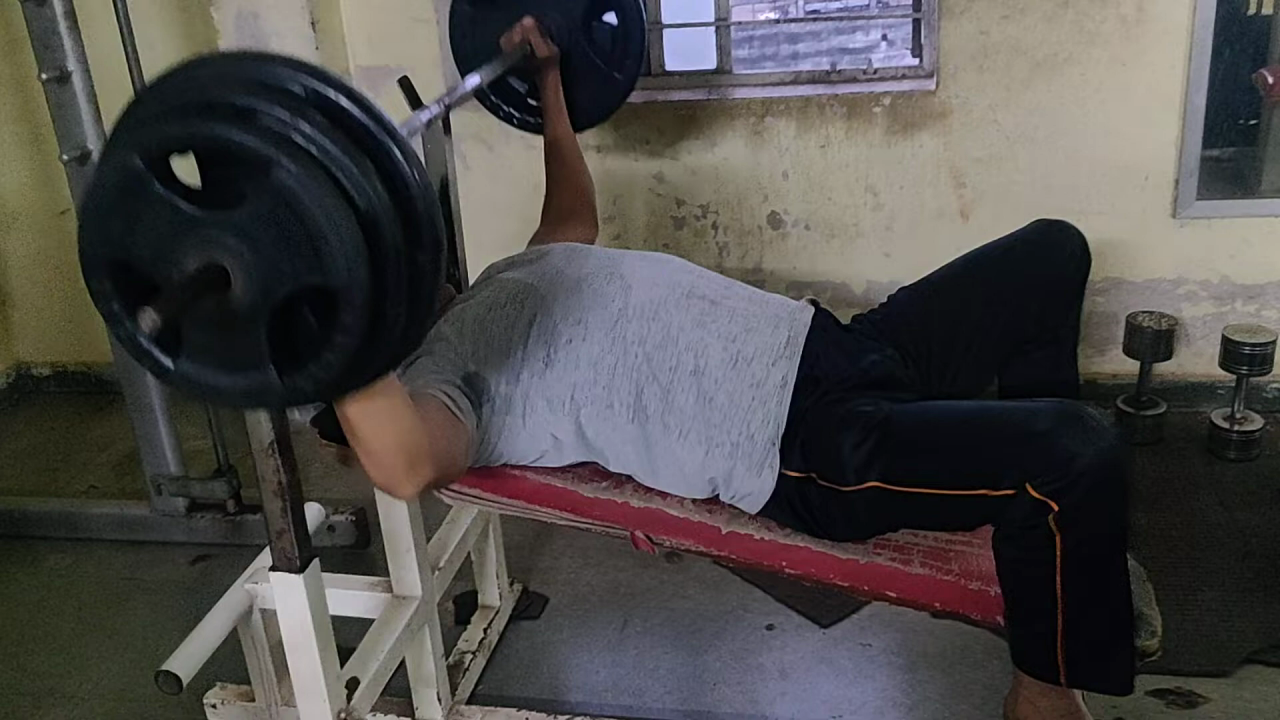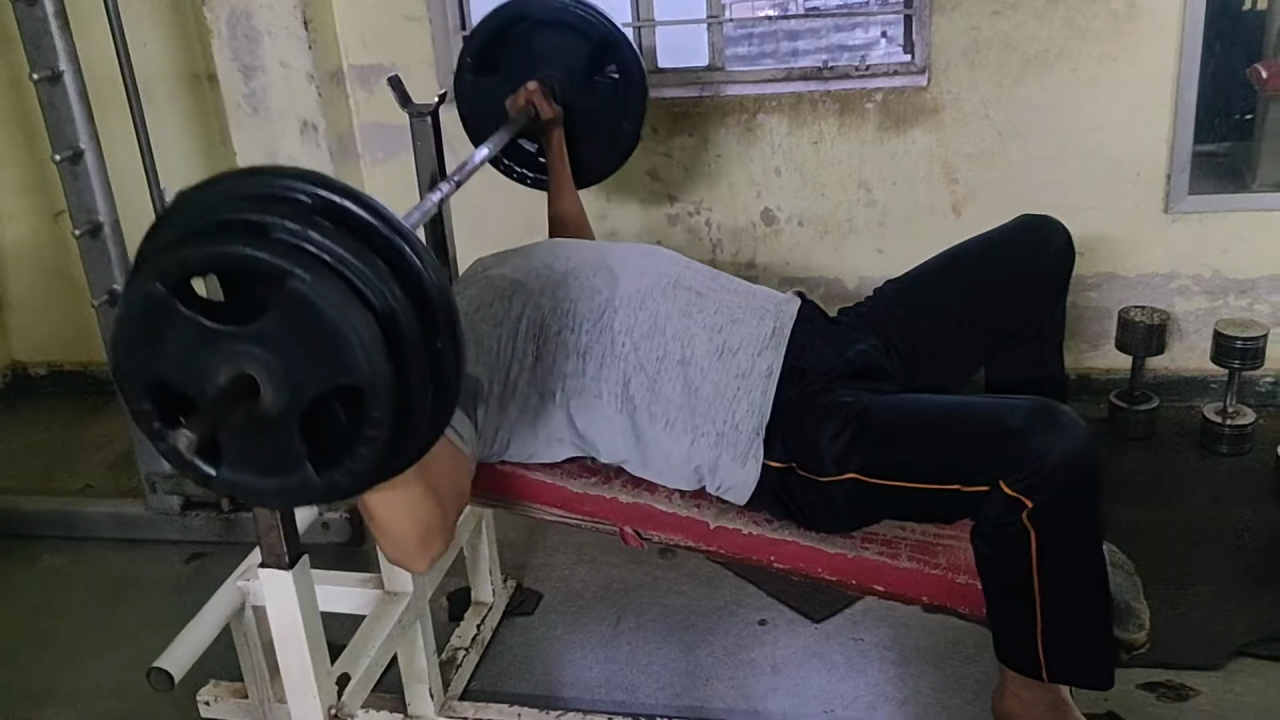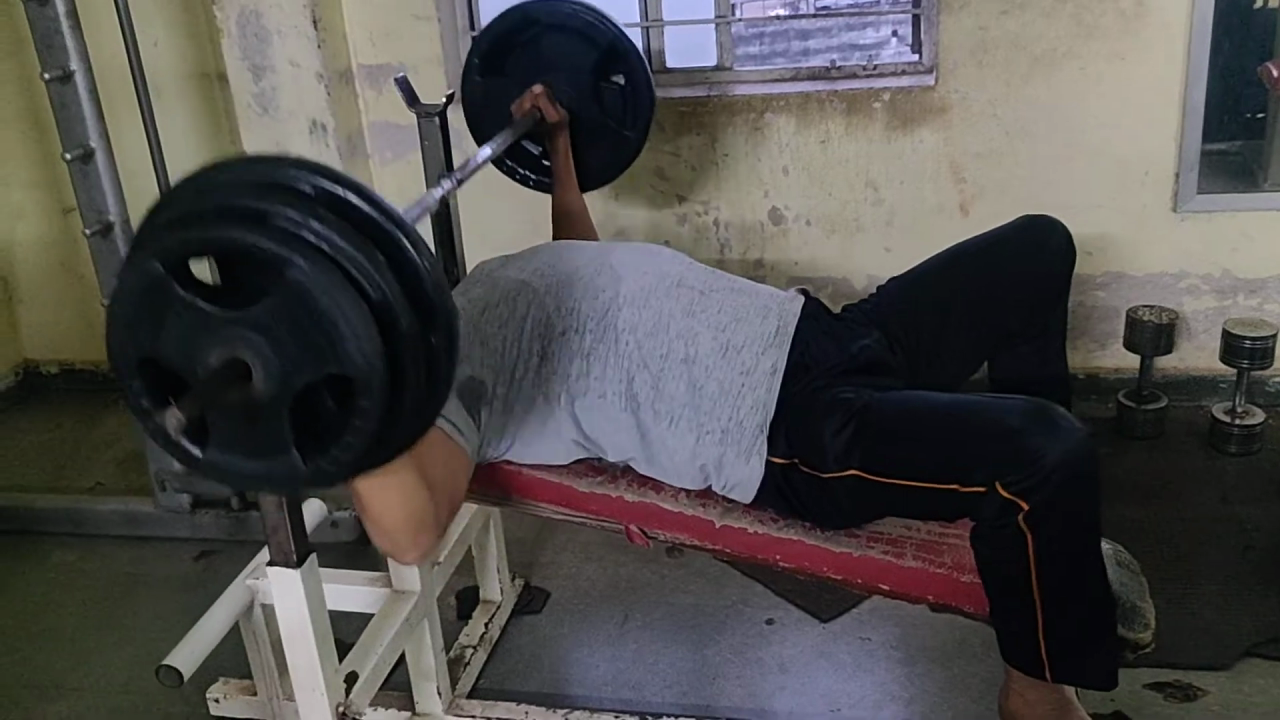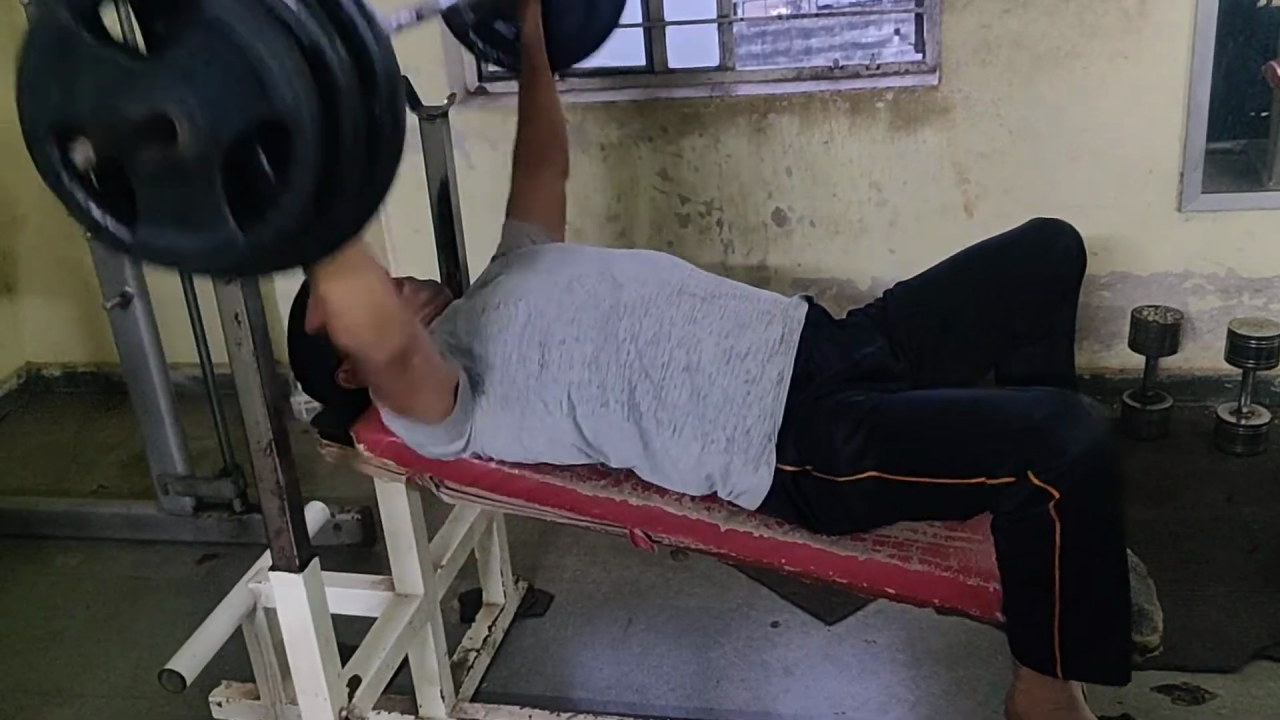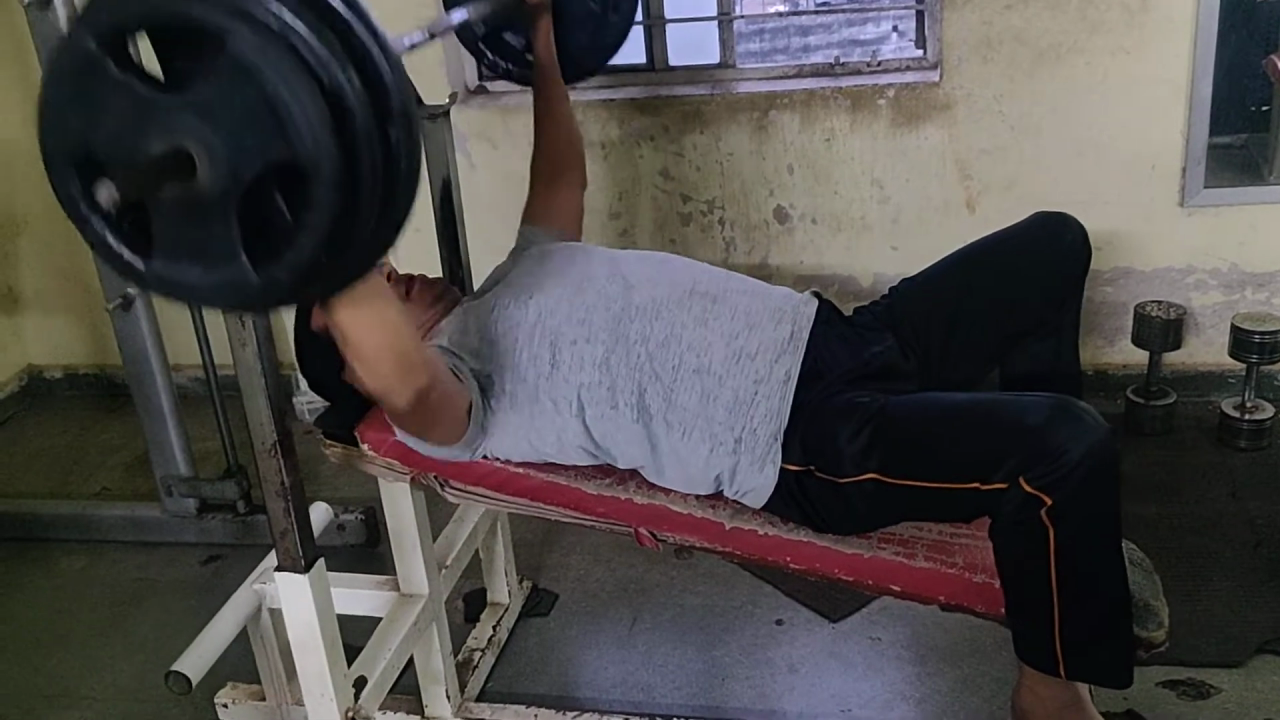
dt=0.5s
person 1, frame 1
left shoulder: (501, 285)
right shoulder: (437, 376)
left elbow: (576, 221)
right elbow: (407, 465)
left wrist: (549, 80)
left hip: (830, 351)
right hip: (810, 447)
left knee: (1050, 253)
right knee: (1079, 452)
left ankle: (1037, 514)
person 1, frame 2
left shoulder: (482, 283)
left elbow: (578, 270)
right elbow: (419, 538)
left wrist: (551, 136)
left hip: (818, 344)
right hip: (794, 433)
left knee: (1035, 247)
right knee: (1055, 447)
left ankle: (1033, 529)
person 1, frame 3
left shoulder: (480, 292)
left elbow: (578, 274)
right elbow: (412, 530)
left wrist: (558, 139)
left hip: (818, 340)
right hip: (797, 433)
left knee: (1037, 248)
right knee: (1051, 451)
left ankle: (1040, 528)
person 1, frame 4
left shoulder: (501, 288)
right shoulder: (436, 400)
left elbow: (545, 169)
right elbow: (379, 336)
left hip: (825, 347)
right hip: (801, 439)
left knee: (1047, 251)
right knee: (1072, 439)
left ankle: (1048, 525)
person 1, frame 5
left shoulder: (510, 289)
right shoulder: (445, 384)
left elbow: (562, 183)
right elbow: (398, 378)
left hip: (833, 343)
right hip: (811, 440)
left knee: (1051, 245)
right knee: (1071, 446)
left ankle: (1053, 529)
